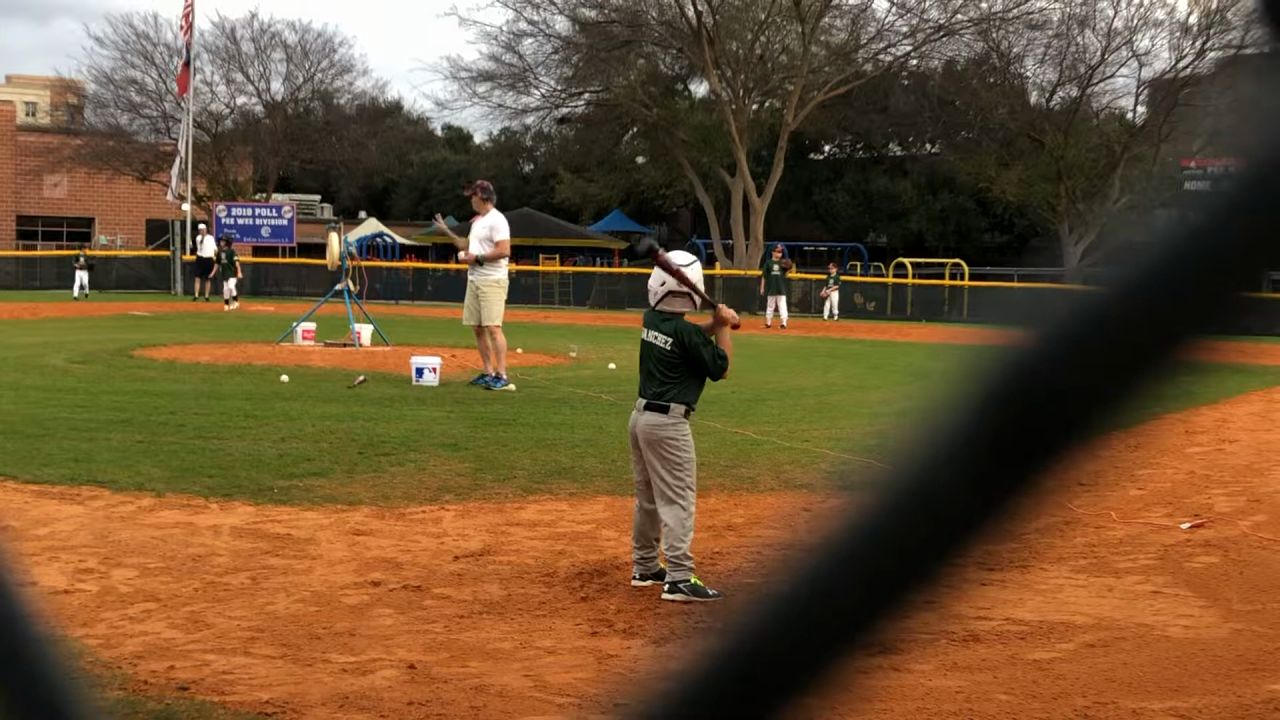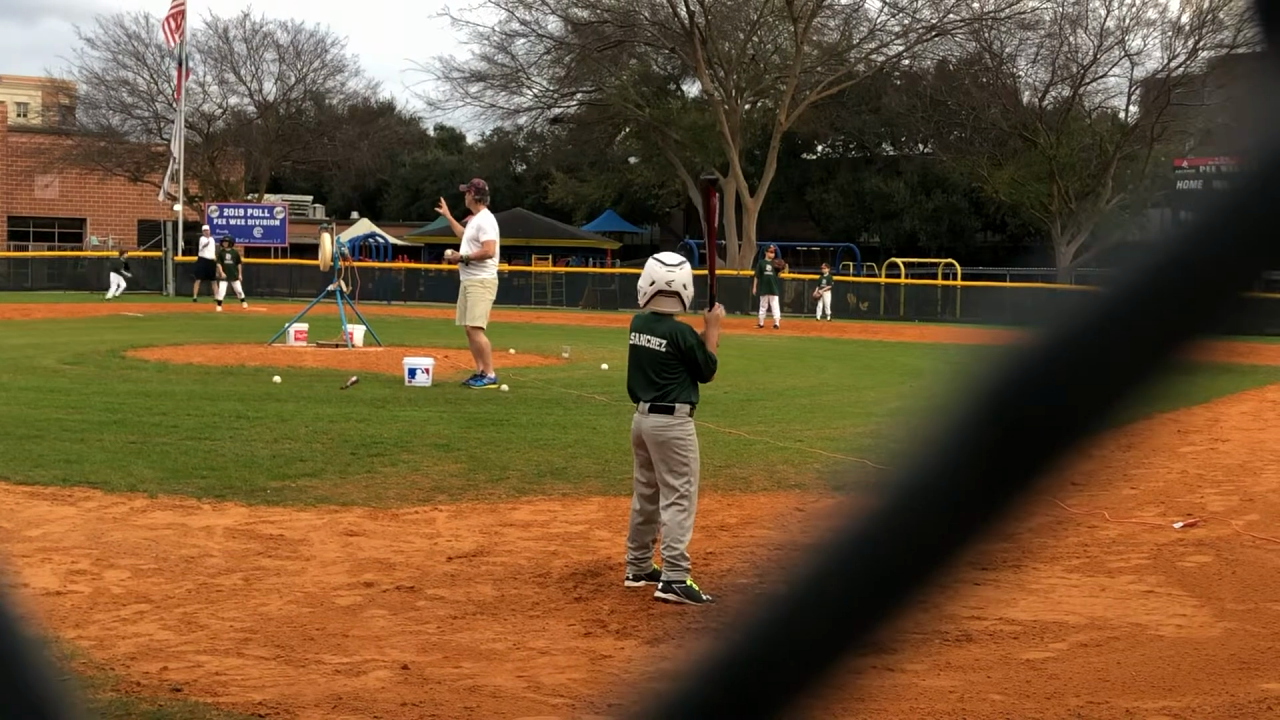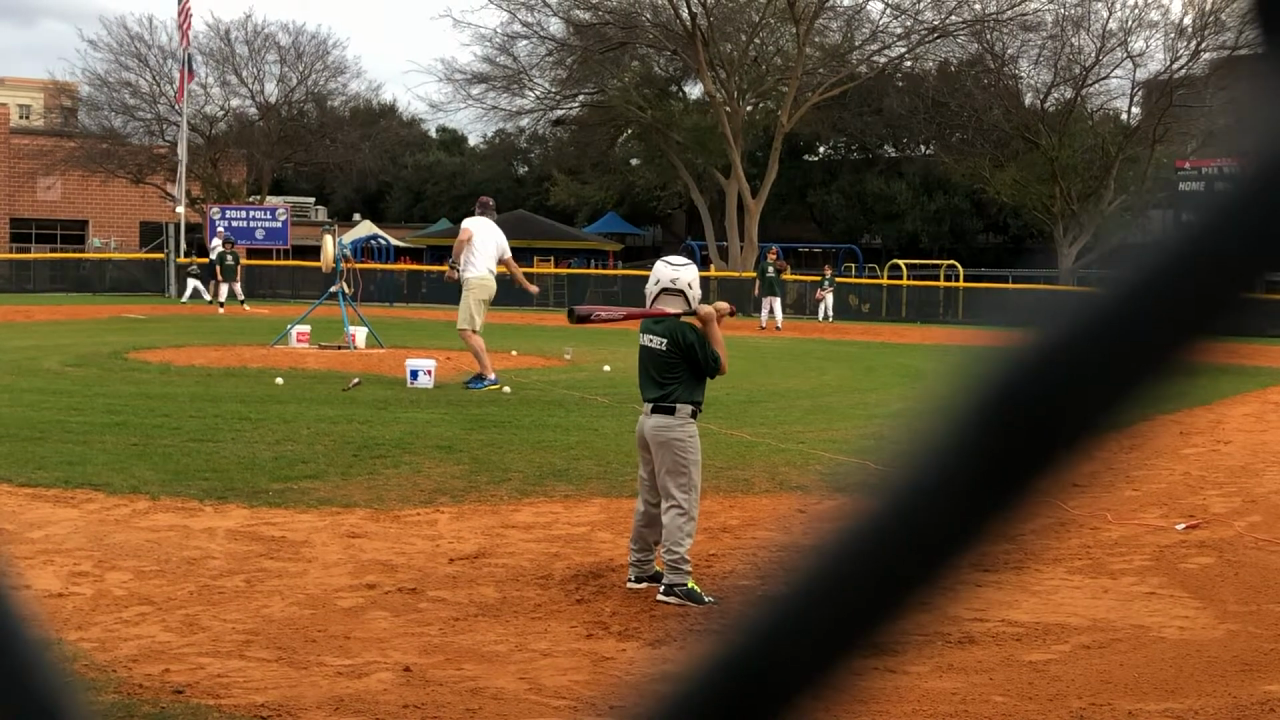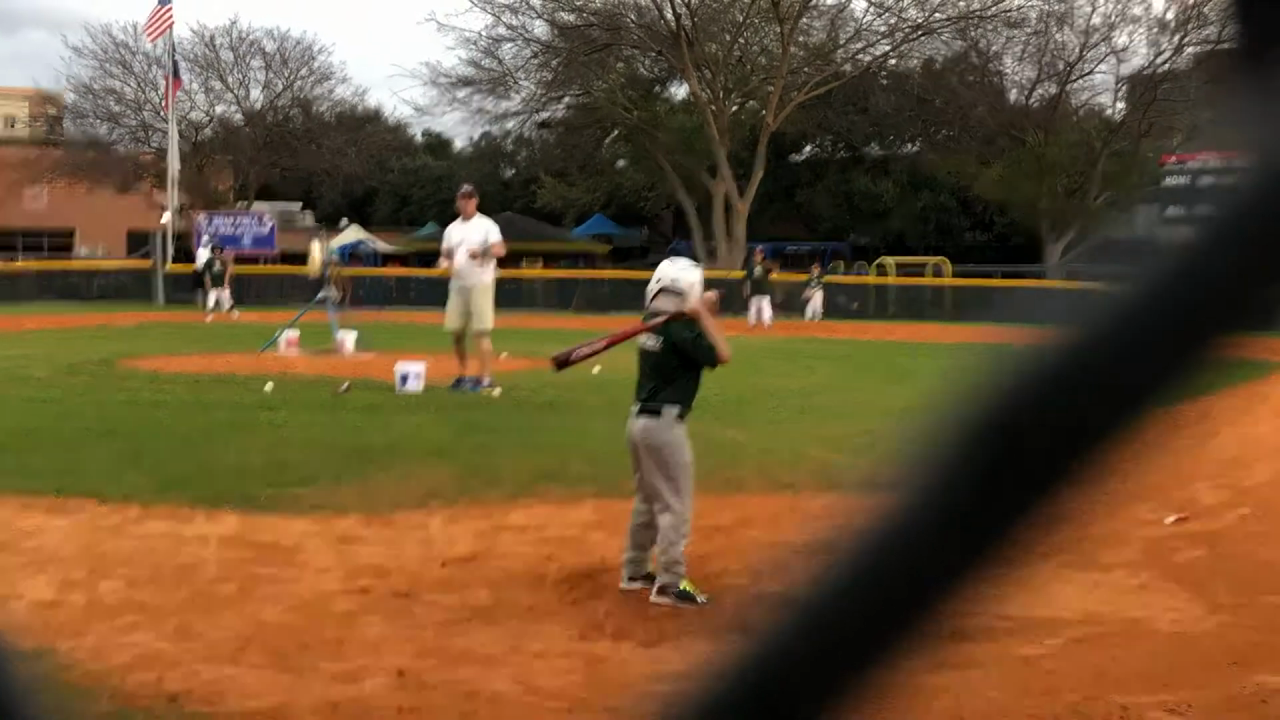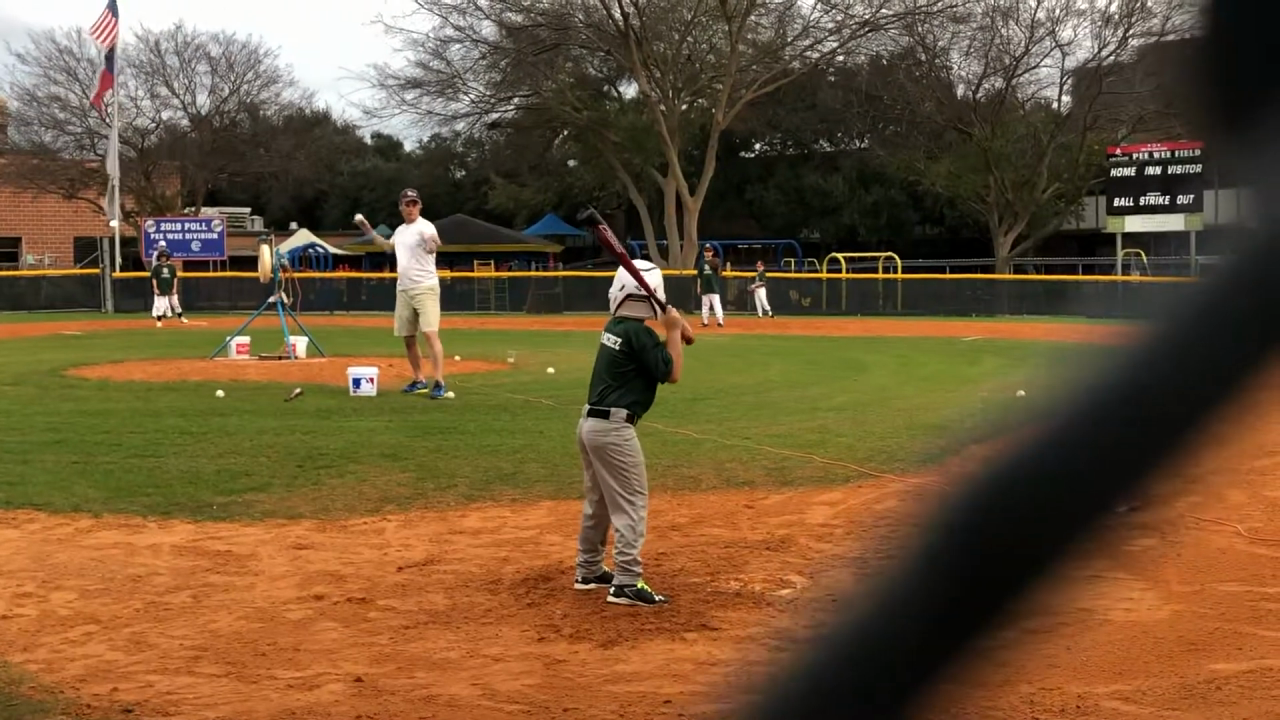
dt=1s
person 1, frame 1
left shoulder: (651, 318)
right shoulder: (686, 331)
right elbow: (720, 369)
left wrist: (716, 324)
right wrist: (722, 328)
left hip: (641, 416)
right hip: (668, 422)
left knee: (647, 497)
right knee: (678, 500)
left ankle: (644, 567)
right ankle: (679, 579)
person 1, frame 2
left shoulder: (638, 324)
right shoulder: (680, 331)
right elbow: (708, 372)
left wrist: (704, 334)
right wrist: (713, 329)
left hip: (642, 417)
right hip: (673, 422)
left knee: (646, 496)
right knee: (679, 499)
left ankle: (638, 567)
right ankle: (674, 579)
person 1, frame 3
left shoulder: (649, 325)
right shoulder: (683, 331)
right elbow: (719, 366)
left wrist: (712, 320)
right wrist: (711, 323)
left hip: (649, 419)
right hip: (676, 424)
left knee: (650, 497)
right knee: (680, 502)
left ankle: (641, 568)
right ankle: (675, 582)
person 1, frame 4
left shoulder: (651, 324)
right shoulder: (678, 329)
left elbow: (695, 343)
right elbow: (721, 355)
left wrist: (705, 315)
right wrist: (703, 316)
left hip: (641, 420)
right hip: (664, 425)
left knee: (648, 499)
right knee: (675, 504)
left ankle: (635, 569)
right ankle: (669, 583)
person 1, frame 5
left shoulder: (615, 326)
right shoulder: (639, 333)
left elbow: (650, 358)
right elbow: (671, 374)
left wrist: (674, 335)
right wrist: (672, 331)
left hip: (590, 423)
right hip: (613, 428)
left knee: (597, 502)
right knee: (631, 504)
left ankle: (589, 570)
right ankle: (626, 583)
person 2, frame 1
left shoulder: (496, 219)
right shoulder: (477, 221)
left elbow: (504, 250)
right elbow: (469, 245)
left wrist: (476, 258)
right wrist: (447, 231)
left hip: (492, 282)
right hip: (474, 281)
left knee: (493, 328)
right knee: (477, 328)
left ankle: (502, 376)
right ankle: (488, 373)
person 2, frame 2
left shoulder: (485, 220)
right shoulder: (474, 219)
left elbow: (489, 252)
left wrist: (462, 257)
right wrist: (448, 216)
left hip: (482, 282)
right hip: (468, 281)
left knee: (475, 329)
right knee: (469, 329)
left ankle: (490, 375)
right ankle: (480, 373)
person 2, frame 3
left shoulder: (471, 221)
right shoulder: (498, 232)
left elbow: (462, 239)
right elbow: (511, 265)
left wrist: (452, 265)
right wrist: (526, 285)
left hip: (476, 281)
right hip: (488, 282)
left knee: (466, 331)
right knee: (471, 330)
left ankle: (490, 376)
right ankle: (484, 373)
person 2, frame 4
left shoulder: (486, 225)
right shoulder: (451, 228)
left elbow: (501, 251)
right elbow: (444, 256)
left wrist: (482, 252)
right wrist: (443, 264)
left hip: (481, 286)
right hip: (457, 287)
left knee: (481, 333)
right knee: (456, 332)
left ankle: (485, 380)
right ankle: (464, 375)
person 2, frame 5
left shoulder: (424, 226)
right shoulder: (400, 230)
left elbow: (435, 240)
right elbow: (389, 246)
left wrist: (432, 244)
right wrist: (368, 230)
left hip: (425, 289)
right hip: (404, 291)
left knee: (429, 334)
right knee: (408, 337)
left ankle: (439, 382)
right ankle: (419, 380)
